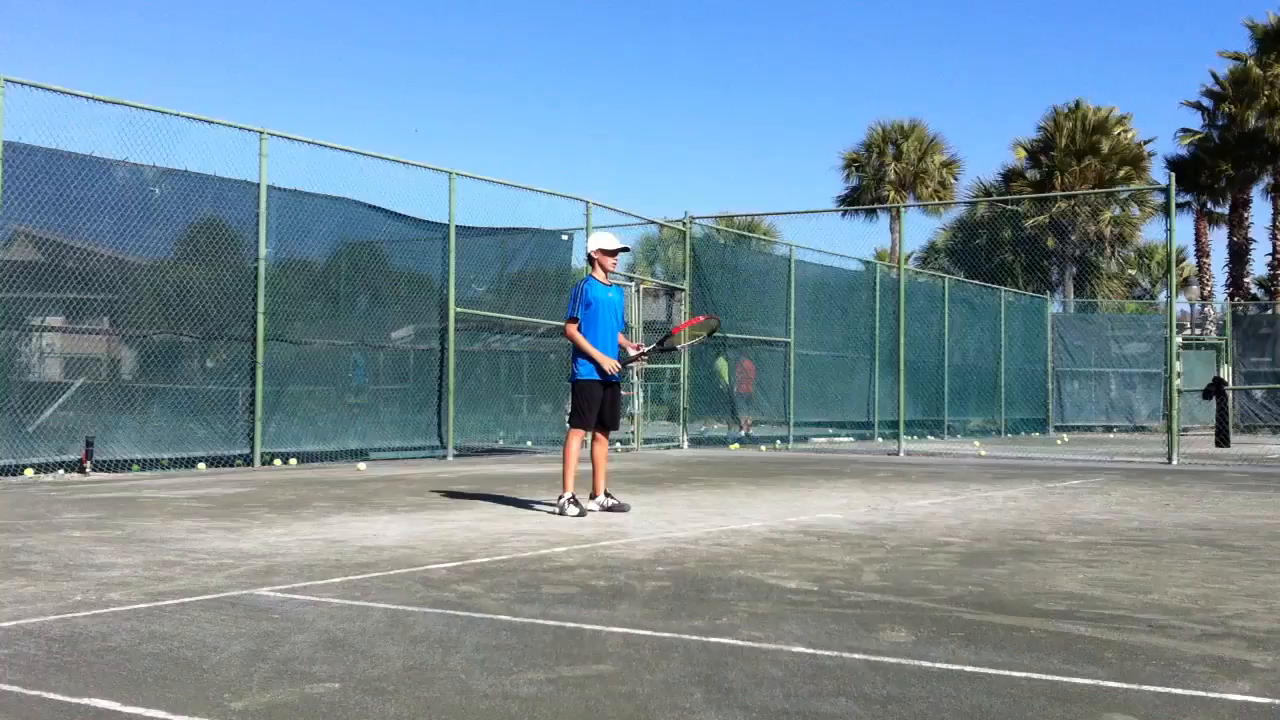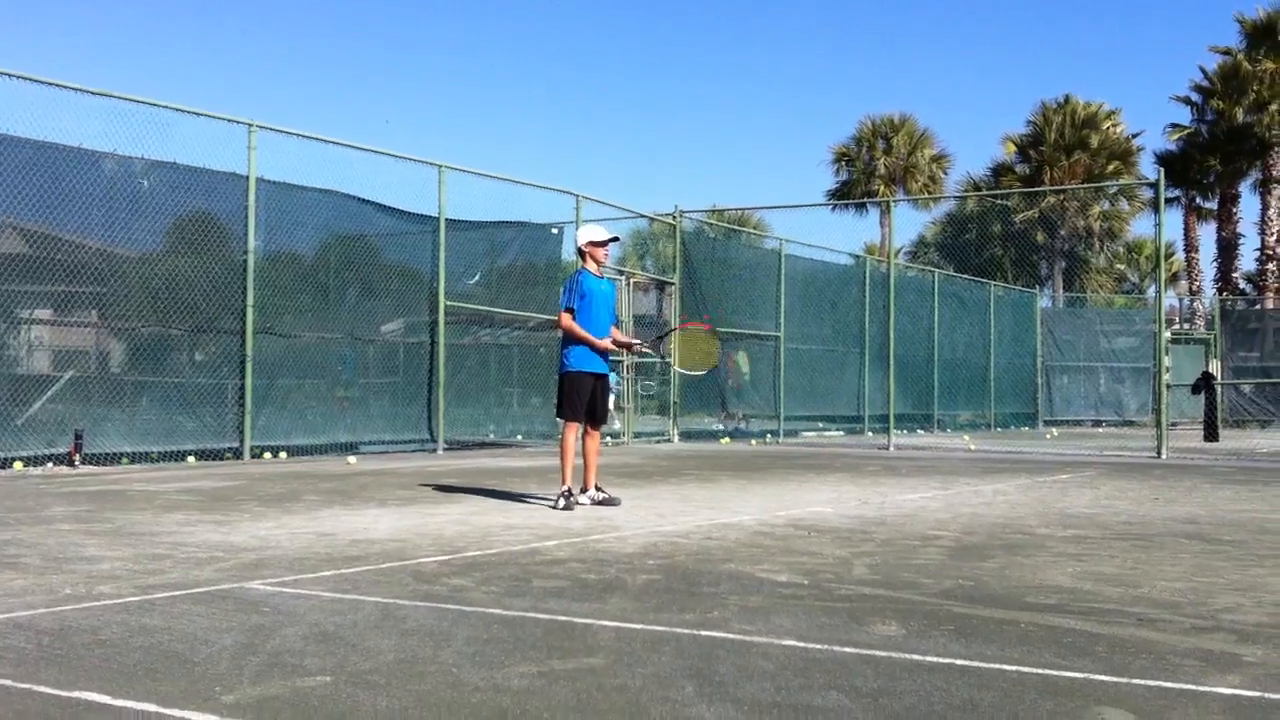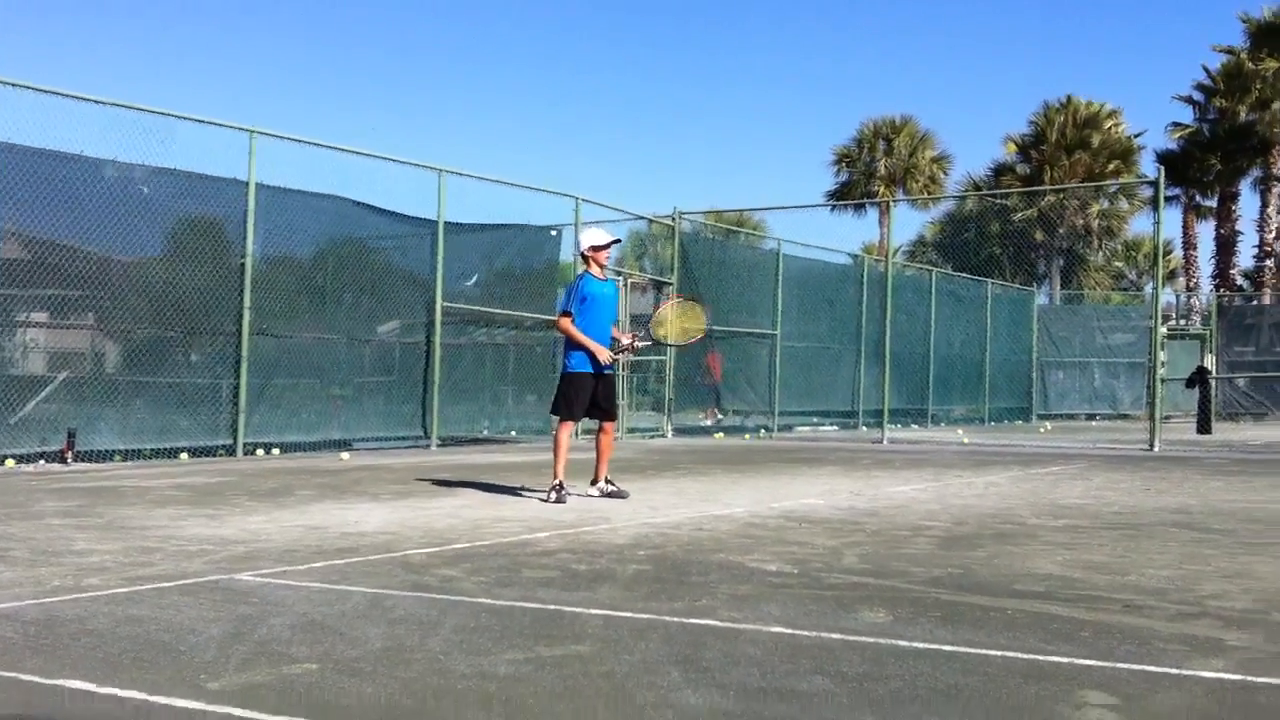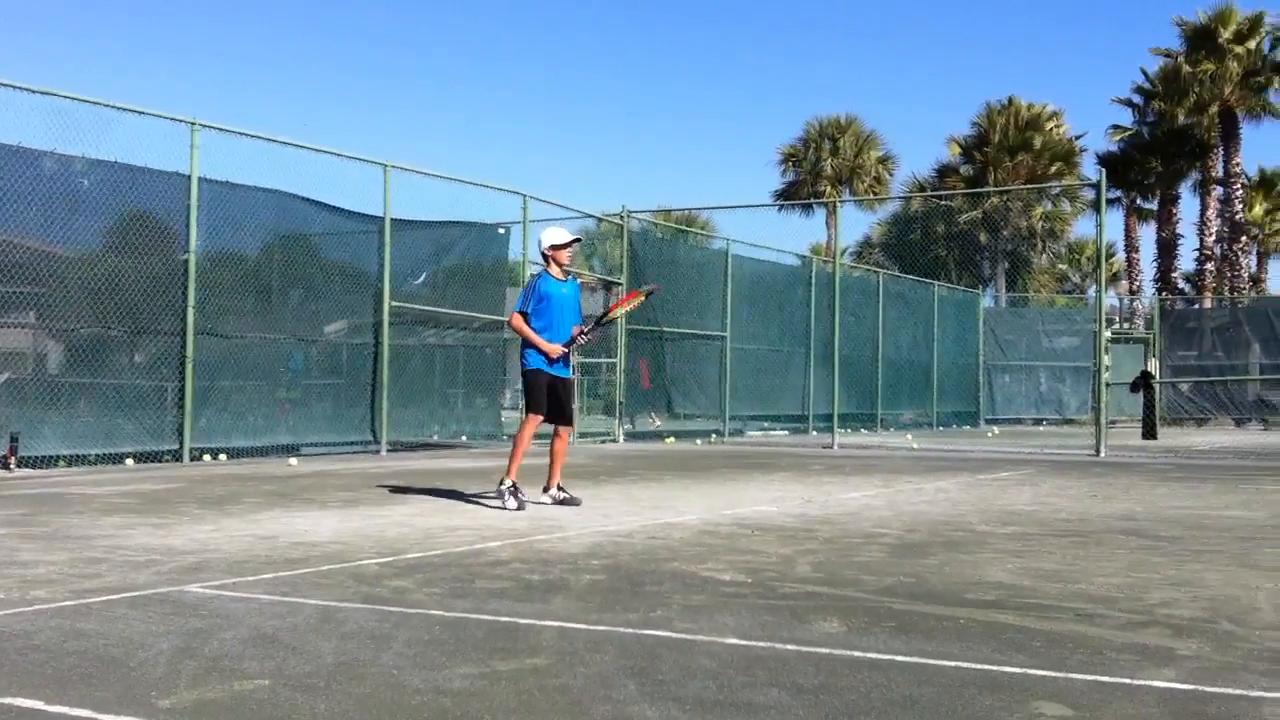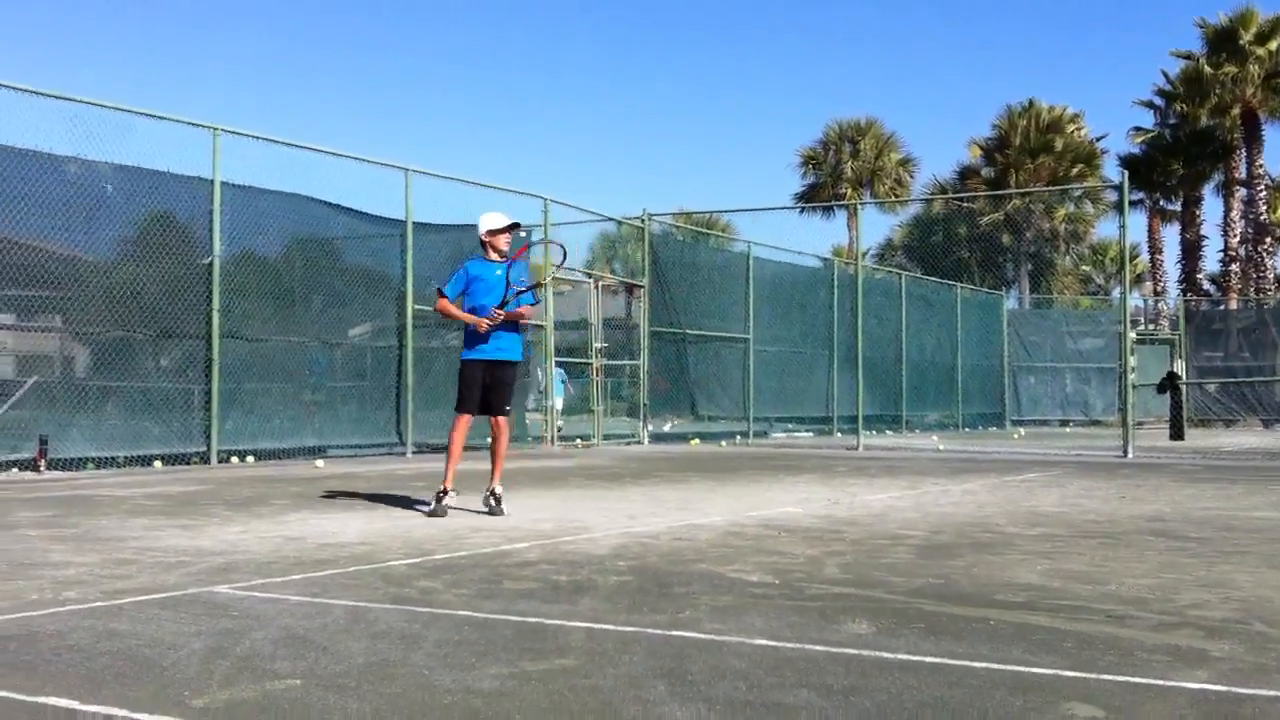
dt=0.7s
person 1, frame 1
left shoulder: (617, 293)
right shoulder: (584, 287)
right elbow: (570, 330)
left wrist: (628, 345)
right wrist: (600, 357)
left hip: (610, 374)
right hip: (587, 372)
left knee: (603, 433)
right knee: (578, 430)
left ankle: (599, 495)
right ankle: (567, 496)
person 1, frame 2
left shoulder: (608, 285)
right shoulder: (578, 279)
right elbow: (564, 321)
left wrist: (625, 341)
right wrist: (596, 342)
left hip: (600, 366)
right hip: (577, 364)
left knee: (594, 427)
right knee: (573, 423)
left ankle: (590, 489)
right ankle: (566, 488)
person 1, frame 3
left shoulder: (612, 286)
right shoulder: (581, 283)
right elbow: (562, 323)
left wrist: (622, 337)
right wrist: (594, 347)
left hip: (604, 366)
right hip: (579, 364)
left knee: (608, 423)
right knee: (567, 421)
left ankle: (600, 481)
right ankle: (557, 482)
person 1, frame 4
left shoulder: (573, 286)
right shoulder: (539, 282)
right elbow: (515, 320)
left wrist: (578, 335)
right wrist: (545, 345)
left hip: (562, 367)
right hip: (537, 362)
left knee: (564, 428)
right knee: (534, 418)
left ankle: (553, 488)
right ankle: (509, 482)
person 1, frame 5
left shoulder: (520, 270)
right shoulder: (470, 269)
left elbow: (528, 310)
right elbow: (442, 302)
left wrist: (506, 312)
right wrist: (472, 319)
left hip: (507, 356)
right hip: (475, 354)
left knee: (500, 421)
right knee: (462, 418)
left ankle: (493, 491)
right ankle: (446, 490)
